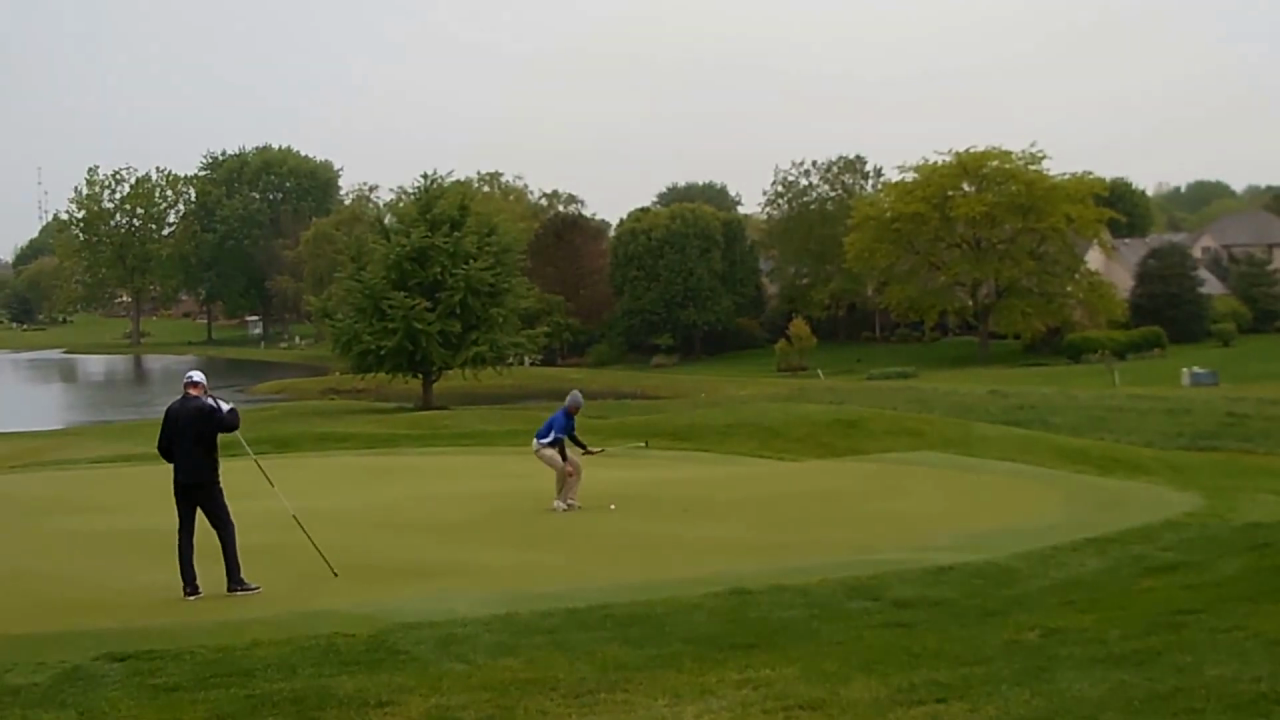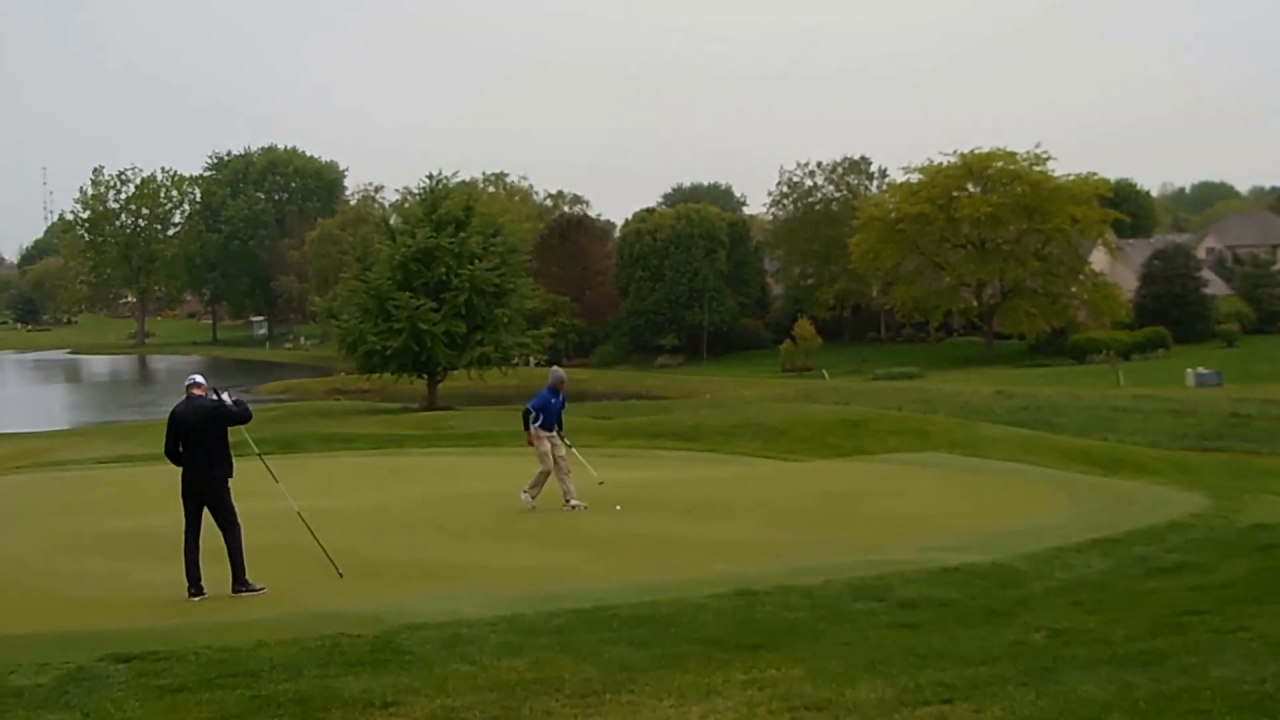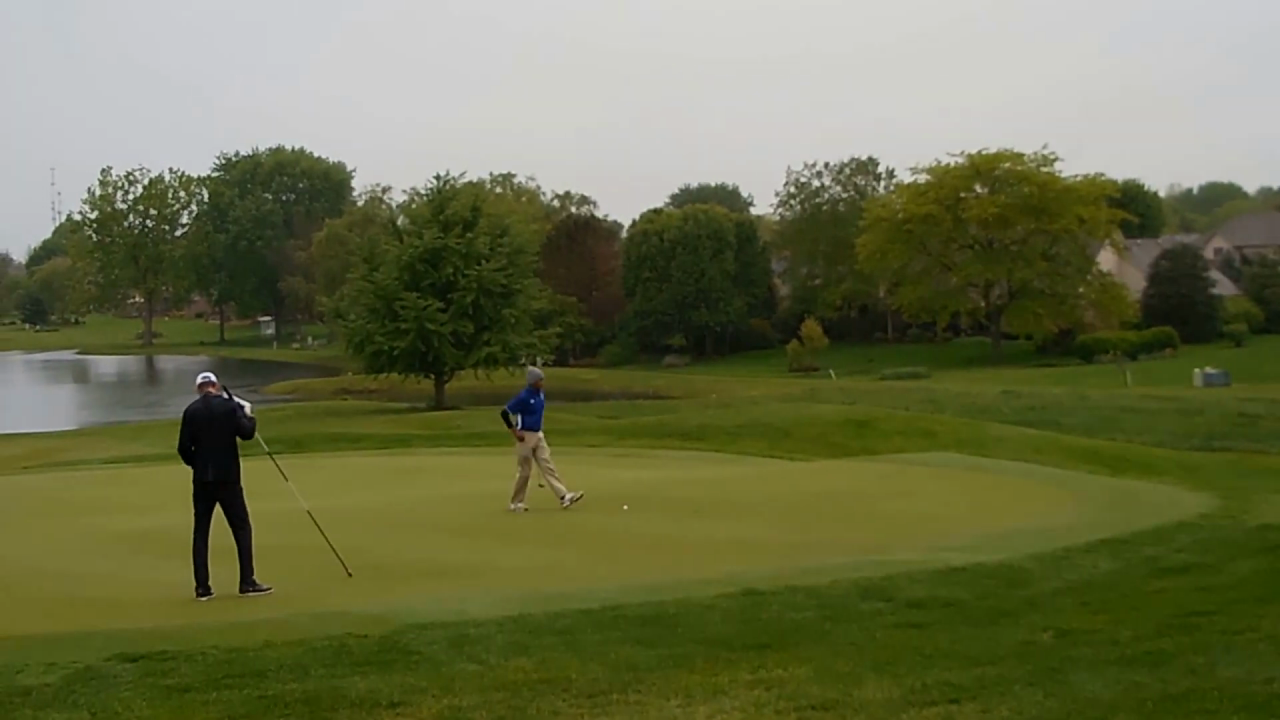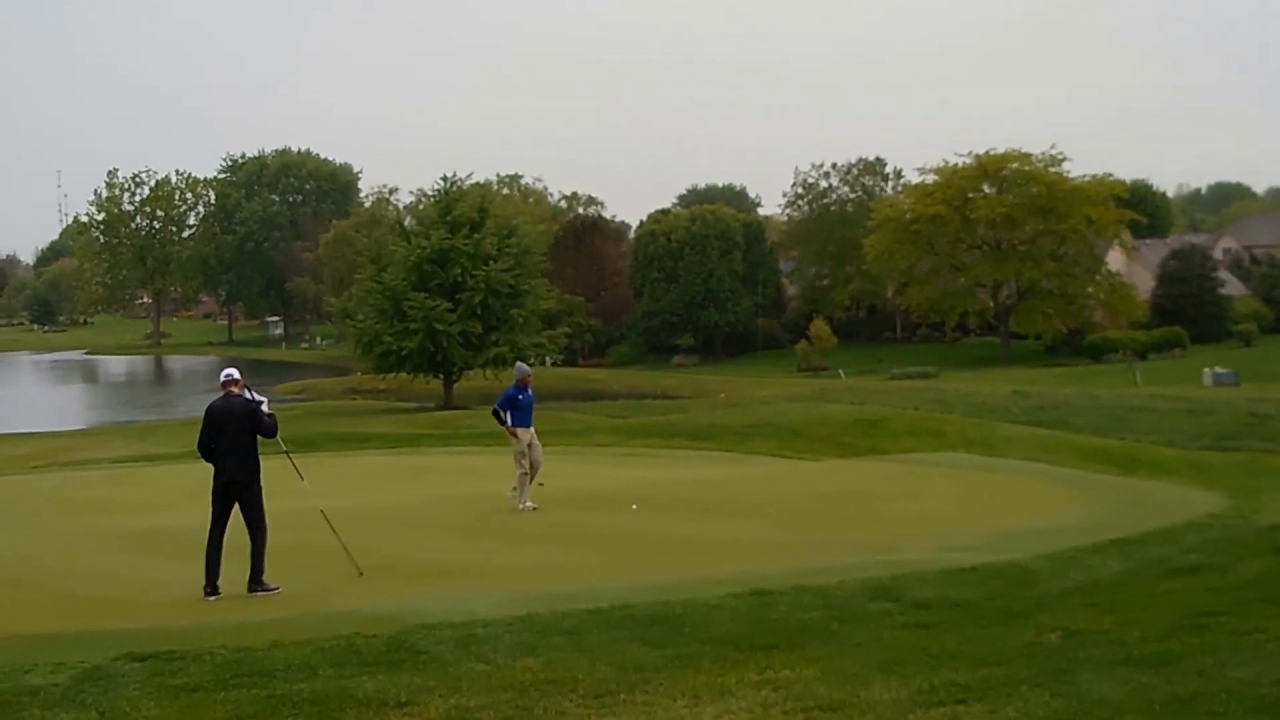
dt=0.3s
person 1, frame 1
left shoulder: (172, 410)
right shoulder: (204, 408)
left elbow: (163, 447)
right elbow: (232, 423)
right wrist: (228, 410)
left hip: (182, 480)
right hip: (204, 479)
left knee: (185, 532)
right knee: (225, 527)
left ankle: (190, 586)
right ankle: (235, 581)
person 1, frame 2
left shoulder: (177, 412)
right shoulder: (212, 407)
left elbow: (170, 450)
right elbow: (245, 415)
right wrist: (232, 402)
left hip: (190, 480)
right hip: (214, 479)
left knee: (191, 533)
right knee: (231, 528)
left ankle: (194, 586)
right ankle: (240, 582)
person 1, frame 3
left shoulder: (191, 410)
right shoulder: (228, 406)
left elbow: (184, 447)
right elbow: (246, 433)
right wrist: (249, 416)
left hip: (202, 479)
right hip: (227, 477)
left knee: (200, 532)
right knee: (242, 528)
left ankle: (202, 587)
right ankle: (247, 583)
person 1, frame 4
left shoulder: (213, 408)
right shoulder: (248, 405)
left elbow: (203, 445)
right elbow: (269, 431)
right wrist: (269, 414)
left hip: (222, 478)
right hip: (247, 477)
left knee: (216, 530)
right knee: (257, 528)
left ankle: (211, 585)
right ankle: (256, 582)
